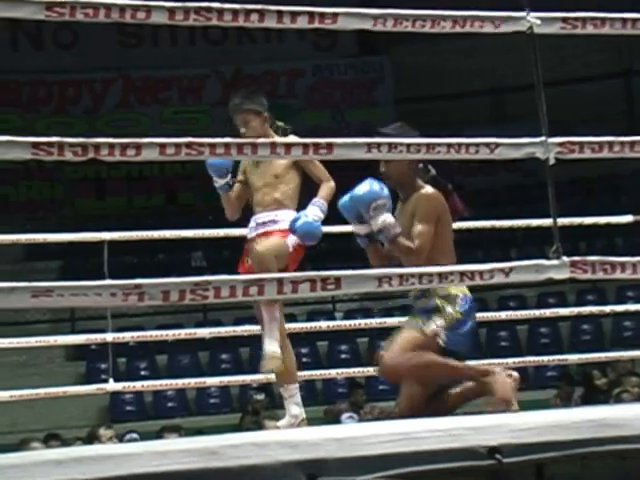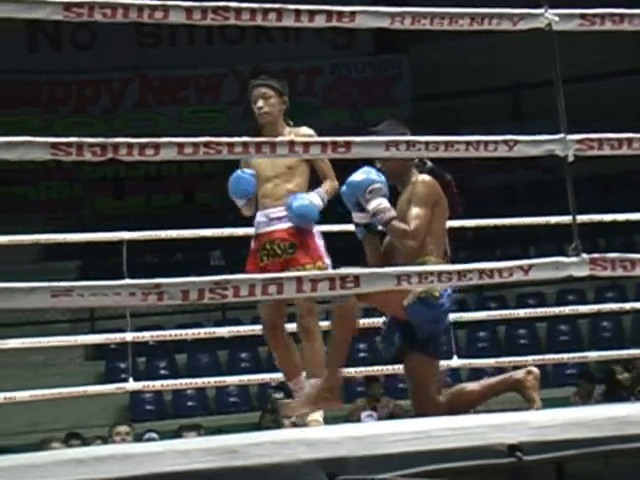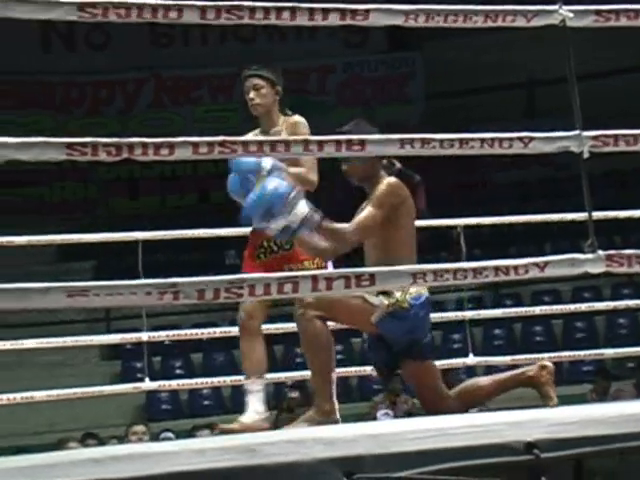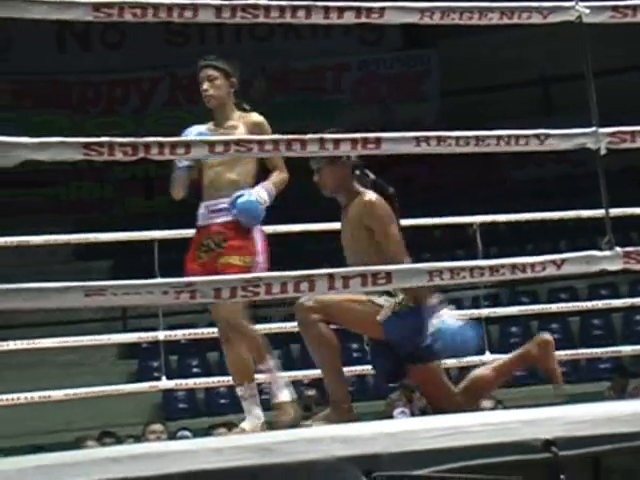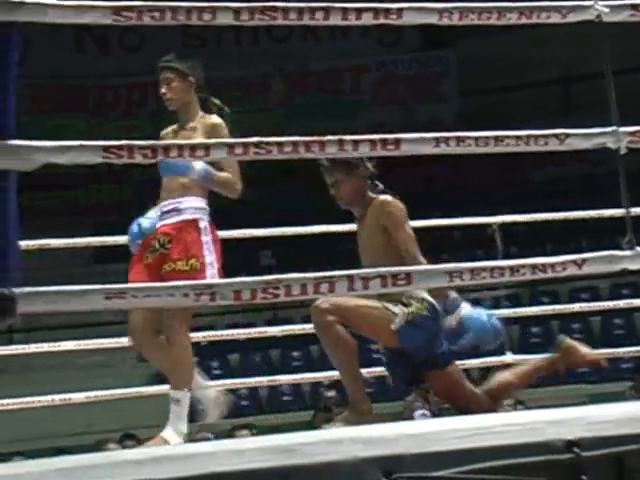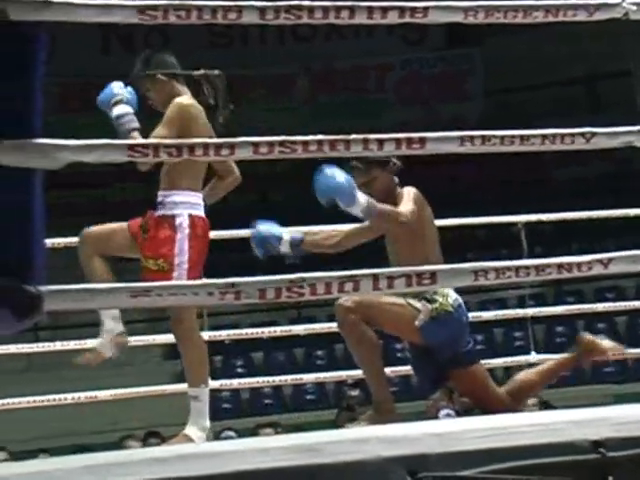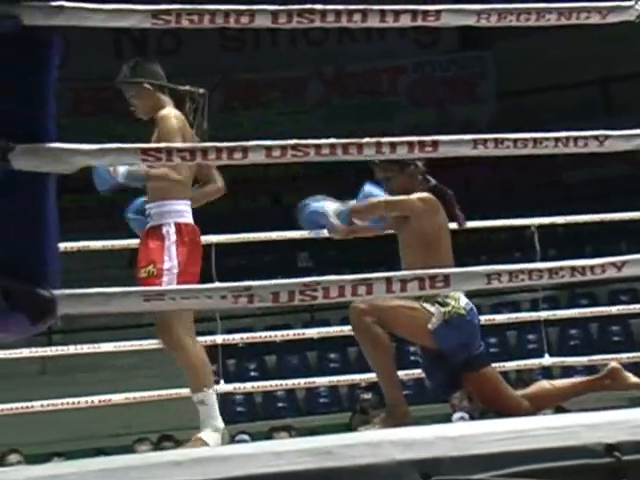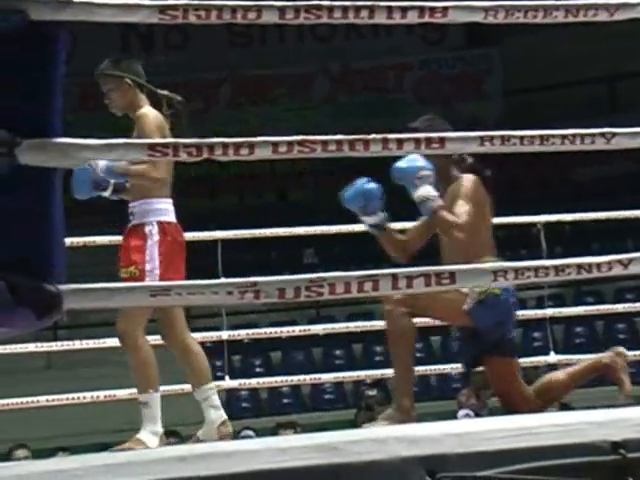
dt=0.4s
person 1, frame 1
right shoulder: (247, 162)
left elbow: (328, 182)
right elbow: (232, 213)
left wrist: (316, 210)
right wrist: (221, 181)
left hip: (287, 232)
right hip: (256, 242)
left knee: (263, 252)
right knee: (276, 325)
left ankle: (270, 343)
right ankle: (294, 411)
person 1, frame 2
left shoulder: (304, 136)
right shoulder: (250, 152)
left elbow: (332, 180)
left wrist: (316, 198)
right wrist: (240, 196)
left hip: (299, 234)
right hip: (263, 240)
left knee: (308, 322)
right knee: (272, 328)
left ankle: (316, 408)
right ankle: (302, 399)
person 1, frame 3
left shoulder: (295, 124)
right shoulder: (249, 141)
left elbow: (311, 178)
left wrist: (268, 166)
right wrist: (240, 188)
right hip: (261, 235)
left knee: (311, 322)
right knee: (248, 318)
left ankle: (327, 407)
right ankle: (255, 410)
person 1, frame 4
left shoulder: (254, 123)
right shoulder: (199, 133)
left elbow: (282, 173)
right elbow: (177, 193)
left wrist: (262, 193)
right wrist: (184, 161)
left hip: (241, 228)
right hip: (206, 233)
left knee: (232, 317)
right knee: (226, 328)
left ankle: (281, 387)
right ankle: (252, 415)
person 1, frame 5
left shoulder: (212, 125)
right shoulder: (168, 135)
left elbow: (234, 186)
left wrist: (195, 170)
right wrist: (149, 218)
left hip: (192, 229)
right hip: (158, 235)
left knee: (175, 327)
right knee: (140, 331)
left ankle: (176, 428)
right ankle: (205, 391)
person 1, frame 6
left shoulder: (181, 107)
right shoulder: (197, 116)
left elbow: (144, 161)
right elbow: (232, 177)
left wrist: (122, 114)
left hip: (180, 222)
right hip: (164, 220)
left knee: (183, 323)
right knee: (89, 240)
left ankle: (199, 426)
right ankle: (112, 331)
person 1, frame 7
left shoulder: (168, 119)
right shoulder: (180, 124)
left elbow: (177, 176)
right elbow: (216, 186)
left hip: (170, 233)
right hip: (169, 233)
left knee: (176, 333)
right knee: (176, 334)
left ankle: (212, 428)
right ankle: (211, 424)
person 1, frame 8
left shoulder: (146, 118)
right shoulder: (148, 121)
left elbow: (157, 175)
left wrist: (105, 166)
right wrist: (109, 186)
left hip: (153, 232)
right hip: (151, 233)
left knee: (130, 329)
right knee: (176, 334)
left ankle: (151, 431)
right ankle: (215, 419)
person 2, frame 1
left shoulder: (427, 198)
right shoulder: (405, 206)
left elbow: (416, 255)
right elbow: (385, 268)
left wrist: (384, 224)
right wrist: (366, 232)
left hip: (448, 304)
right hip: (426, 307)
left knee: (390, 364)
right knee: (410, 411)
left ankle: (487, 376)
right ankle: (485, 385)
person 2, frame 2
left shoulder: (425, 185)
right shoulder: (405, 197)
left elbow: (412, 240)
right elbow: (381, 264)
left wrist: (382, 211)
right wrist: (366, 225)
left hip: (427, 294)
right hip: (414, 300)
right knee: (431, 408)
left ankle: (329, 386)
right ankle: (515, 380)
person 2, frame 3
left shoulder: (390, 188)
right shoulder: (373, 198)
left elbow: (347, 238)
right elbow: (328, 250)
left wrist: (304, 217)
right wrist: (292, 228)
left hip: (400, 302)
right hip: (396, 306)
left knee: (309, 304)
right knee: (444, 405)
right ankle: (529, 375)
person 2, frame 4
left shoulder: (368, 205)
right shoulder: (349, 211)
left elbow: (401, 263)
left wrist: (436, 308)
left hip: (398, 308)
right hip: (386, 310)
left knee: (308, 309)
right knee: (455, 402)
left ankle: (339, 408)
right ankle: (531, 352)
person 2, frame 5
left shoulder: (385, 207)
right shoulder: (364, 220)
left elbow: (415, 263)
left wrist: (457, 307)
left hip: (411, 314)
right hip: (403, 321)
left knee: (324, 311)
right knee: (481, 403)
left ankle: (359, 409)
right ankle: (559, 358)
person 2, frame 6
left shoulder: (409, 196)
right shoulder: (382, 219)
left elbow: (404, 219)
right elbow: (338, 240)
left wrist: (358, 201)
right wrist: (289, 241)
left hip: (436, 310)
right hip: (430, 317)
left knee: (348, 309)
right knee: (501, 403)
left ankle: (384, 409)
right ankle: (579, 353)
person 2, frame 7
left shoulder: (421, 203)
right shoulder: (405, 216)
left elbow: (382, 205)
right elbow: (350, 228)
right wrist: (340, 223)
left hip: (448, 316)
right hip: (444, 323)
left knee: (363, 311)
right knee: (518, 407)
left ankle: (396, 411)
right ankle: (606, 379)
person 2, frame 8
left shoulder: (467, 185)
right shoulder: (441, 199)
left elbow: (461, 231)
right elbow: (402, 252)
left wrist: (426, 196)
right wrist: (374, 220)
left hip: (486, 294)
right hip: (477, 302)
left knee: (396, 303)
right knee: (525, 403)
left ankle: (402, 408)
right ankle: (605, 364)
